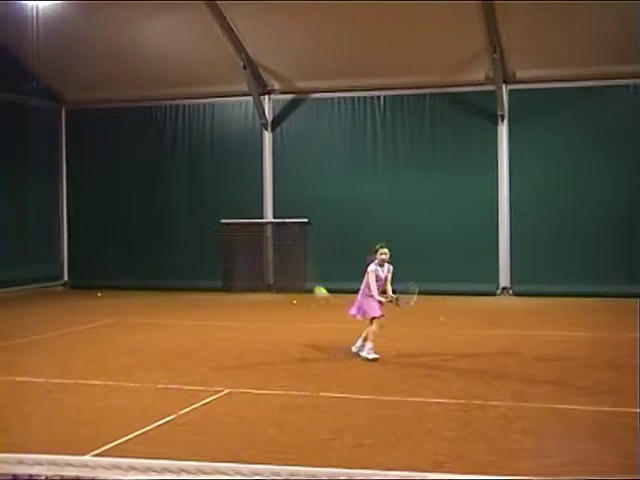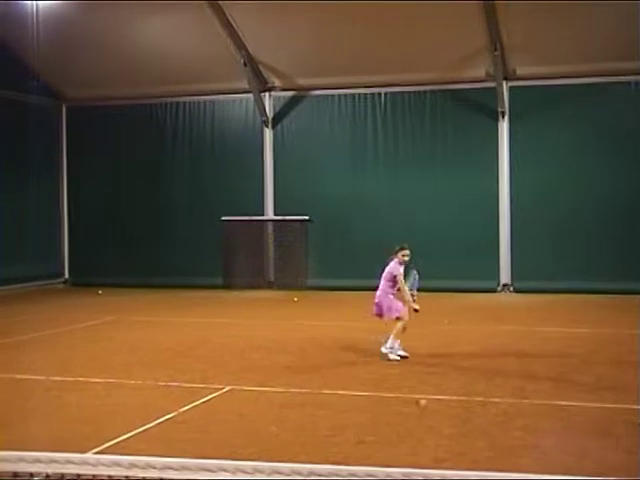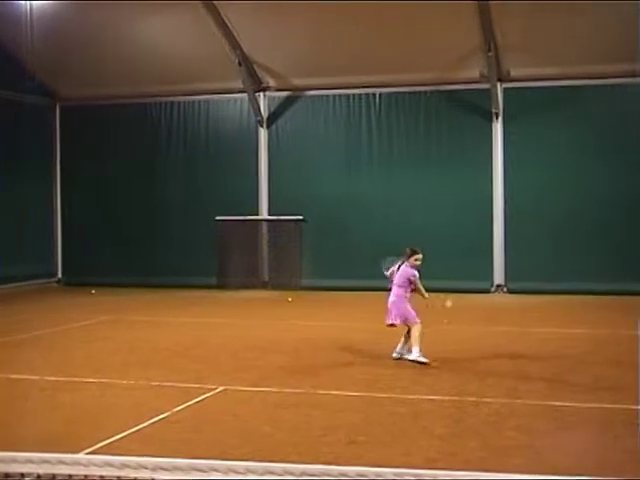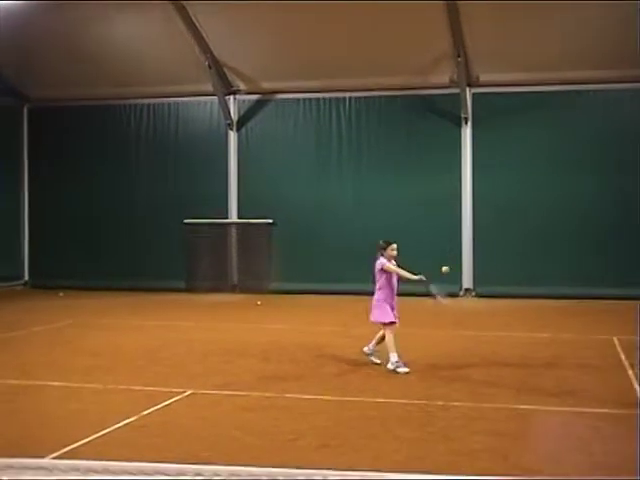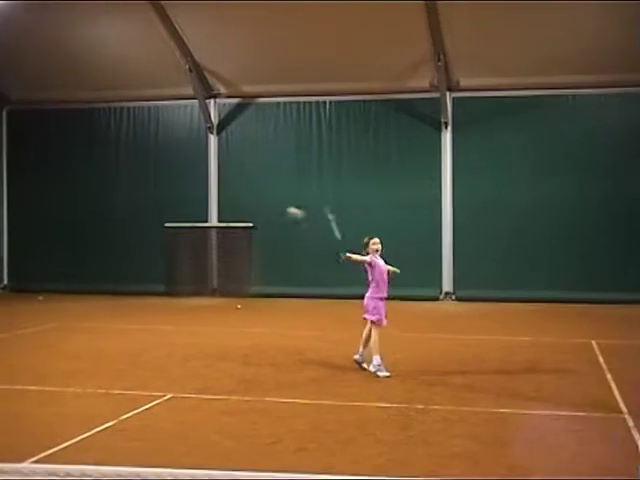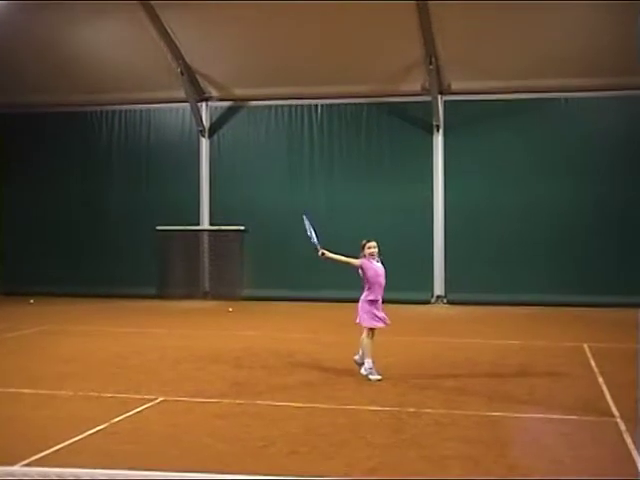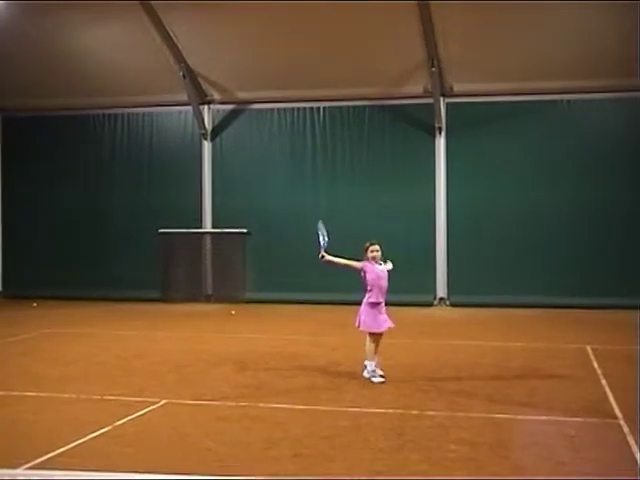
dt=0.2s
person 1, frame 1
left shoulder: (389, 268)
right shoulder: (372, 268)
left elbow: (387, 284)
right elbow: (372, 285)
left wrist: (390, 294)
right wrist: (377, 297)
left hip: (373, 299)
right hip: (366, 297)
left knee: (374, 324)
right knee: (376, 320)
left ankle: (358, 346)
right ankle: (368, 349)
person 1, frame 2
left shoulder: (394, 264)
right shoulder: (397, 268)
right elbow: (403, 288)
left wrist: (404, 291)
right wrist: (412, 304)
left hip: (387, 296)
right hip: (385, 296)
left knee: (403, 319)
right knee: (404, 318)
left ankle: (395, 346)
right ankle: (388, 347)
person 1, frame 3
left shoulder: (401, 266)
right shoulder: (412, 273)
left elbow: (388, 274)
right elbow: (418, 288)
right wrist: (425, 296)
left hip: (395, 301)
right hip: (400, 302)
left knee: (410, 326)
right knee: (416, 325)
left ankle: (399, 351)
right ankle: (415, 353)
person 1, frame 4
left shoulder: (389, 263)
right shoulder: (382, 263)
right elbow: (397, 271)
right wrist: (414, 277)
left hip: (388, 301)
right hip: (382, 301)
left knee: (387, 329)
right knee: (389, 330)
left ankle: (370, 348)
right ankle: (394, 361)
person 1, frame 5
left shoulder: (379, 260)
right shoulder: (370, 258)
right elbow: (360, 258)
left wrist: (392, 269)
right wrist: (350, 256)
left hip: (379, 298)
right hip: (374, 298)
left knee: (371, 327)
right knee: (377, 330)
left ankle: (360, 355)
right ankle: (376, 365)
person 1, frame 6
left shoulder: (378, 264)
right shoulder: (363, 263)
right elbow: (346, 259)
right wrist: (327, 254)
left hip: (377, 302)
right hip: (368, 302)
left knee: (368, 332)
right knee: (369, 333)
left ankle: (361, 357)
right ankle: (368, 367)
person 1, frame 7
left shoulder: (381, 266)
right shoulder: (364, 266)
right elbow: (345, 262)
left wrist: (389, 266)
right wrist: (326, 257)
left hip: (380, 305)
right hip: (369, 305)
left knee: (378, 336)
right knee: (372, 337)
left ankle: (372, 364)
right ankle: (370, 370)
